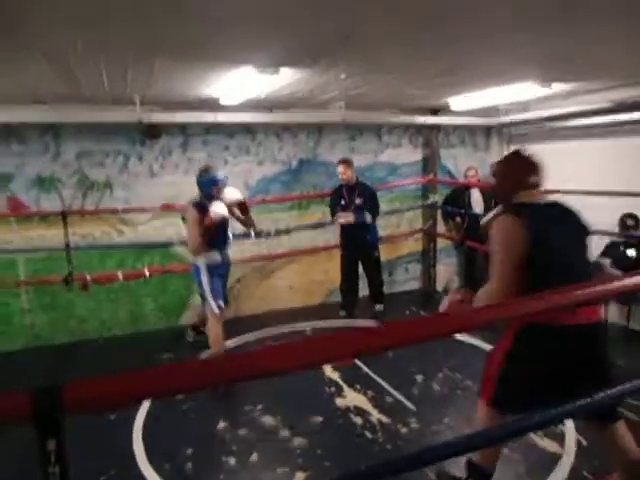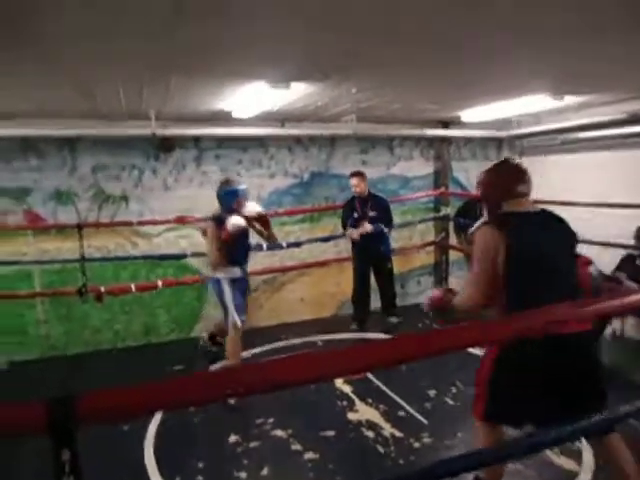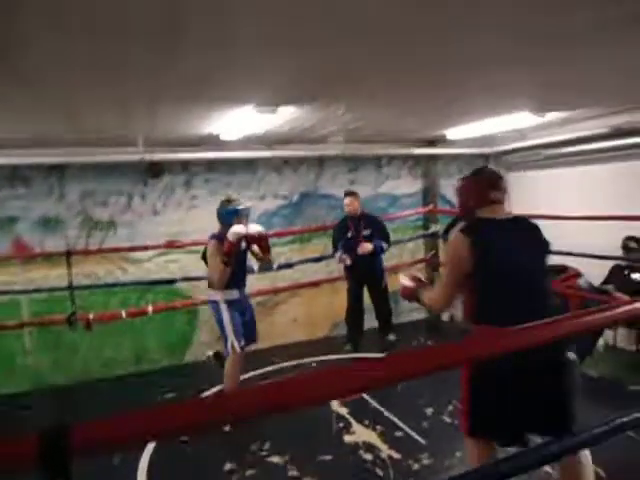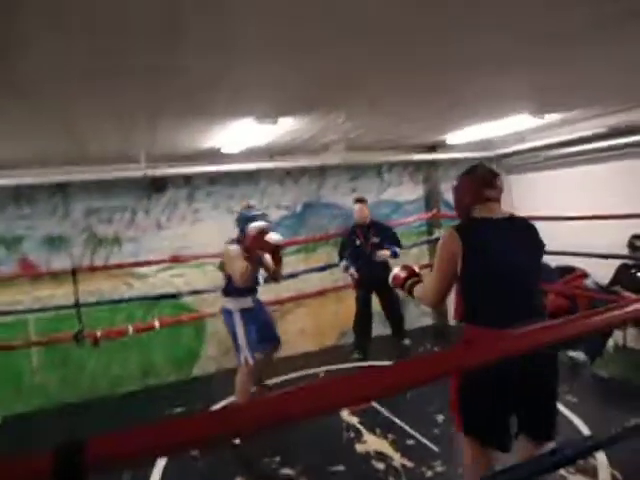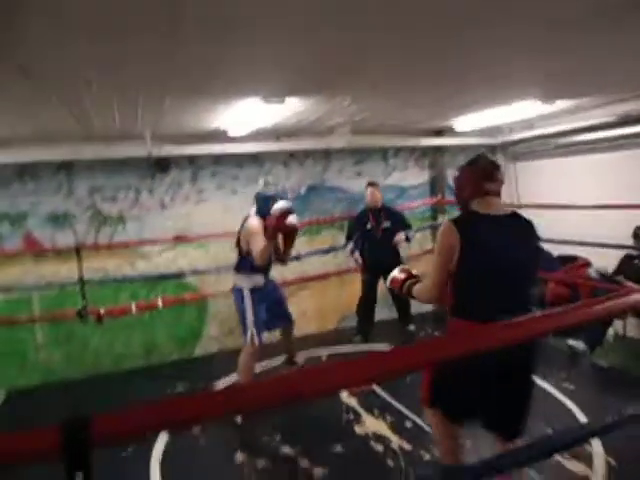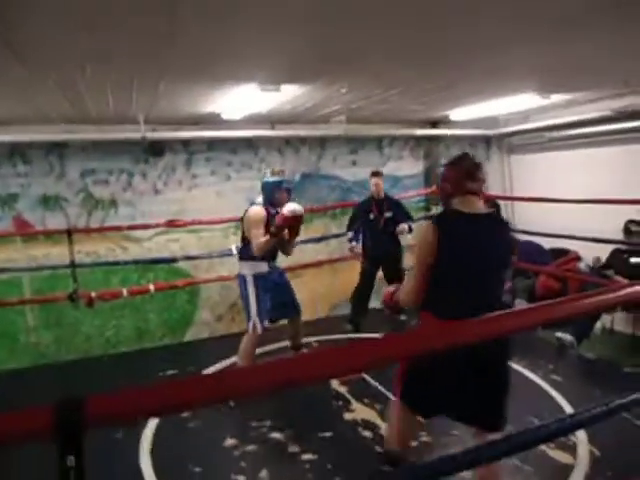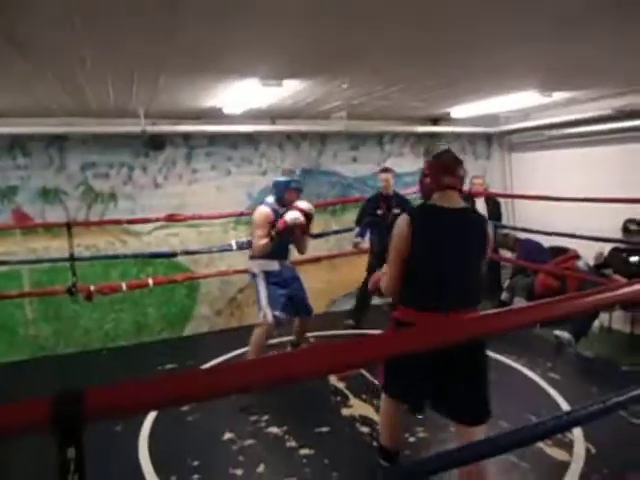
dt=0.1s
person 1, frame 1
left shoulder: (508, 222)
right shoulder: (570, 216)
left elbow: (499, 292)
left wrist: (464, 305)
left hip: (540, 328)
right hip: (587, 324)
left knee: (492, 400)
right knee: (603, 414)
person 1, frame 2
left shoulder: (491, 232)
right shoulder: (559, 225)
left elbow: (475, 297)
left wrist: (446, 301)
left hip: (526, 339)
right hip: (576, 334)
left knee: (487, 417)
person 1, frame 3
left shoulder: (464, 238)
right shoulder: (533, 232)
left elbow: (439, 302)
left wrist: (414, 291)
right hip: (547, 341)
left knee: (481, 435)
right knee: (560, 433)
person 1, frame 4
left shoulder: (457, 237)
right shoulder: (529, 232)
left elbow: (432, 296)
left wrist: (407, 282)
left knee: (476, 436)
right knee: (537, 435)
person 1, frame 5
left shoulder: (454, 230)
right shoulder: (527, 230)
left elbow: (431, 293)
left wrist: (402, 284)
left hip: (469, 340)
right hip: (518, 342)
left knee: (440, 409)
right knee: (506, 432)
person 1, frame 6
left shoulder: (433, 229)
right shoulder: (503, 230)
left elbow: (412, 296)
left wrist: (392, 296)
right hip: (490, 337)
left knee: (406, 397)
right knee: (487, 426)
person 1, frame 7
left shoulder: (410, 221)
right shoulder: (481, 225)
left elbow: (391, 283)
left wrist: (377, 282)
left hip: (414, 326)
left knee: (394, 392)
right knee: (471, 420)
person 2, frame 1
left shoulder: (224, 202)
right shoulder: (194, 210)
left elbow: (250, 225)
right elbow: (195, 249)
left wrist: (243, 207)
right wrist: (209, 225)
left hip: (221, 259)
right hip: (205, 264)
left knee: (216, 305)
right knee: (215, 311)
left ankle: (195, 329)
person 2, frame 2
left shoulder: (245, 215)
right shoulder: (215, 224)
left elbow: (271, 240)
right elbow: (214, 264)
left wrist: (263, 221)
right wrist: (226, 238)
left hip: (241, 274)
right hip: (225, 278)
left knee: (235, 319)
right knee: (237, 324)
left ankle: (213, 336)
person 2, frame 3
left shoulder: (244, 238)
right shoulder: (215, 244)
left elbow: (267, 263)
right elbow: (218, 282)
left wrist: (263, 244)
right wrist: (229, 249)
left hip: (239, 296)
right hip: (224, 300)
left knee: (248, 339)
right knee: (236, 351)
left ankle: (219, 356)
person 2, frame 4
left shoulder: (259, 246)
right shoulder: (234, 249)
left elbow: (275, 276)
right elbow: (243, 281)
left wrist: (275, 254)
right wrist: (252, 250)
left hip: (253, 303)
right hip: (237, 309)
left knee: (272, 344)
right knee: (249, 363)
left ankle: (258, 379)
person 2, frame 5
left shoulder: (269, 224)
right shoulder: (253, 224)
left elbow: (281, 259)
right elbow: (260, 258)
left wrist: (289, 238)
right wrist: (275, 226)
left hip: (265, 282)
right hip: (249, 286)
left knee: (287, 323)
right knee: (253, 342)
left ankle: (291, 360)
person 2, frame 6
left shoulder: (276, 213)
right shoulder: (256, 213)
left elbow: (287, 250)
right elbow: (258, 250)
left wrist: (294, 228)
right wrist: (279, 226)
left hip: (271, 271)
right hip: (254, 275)
left knee: (294, 313)
right knee: (256, 329)
left ankle: (297, 348)
person 2, frame 7
left shoulder: (291, 212)
right shoulder: (265, 212)
left elbow: (302, 249)
right elbow: (257, 250)
left wrist: (305, 228)
right wrist: (279, 232)
left hip: (285, 269)
right hip: (266, 272)
left knee: (305, 314)
right knee: (269, 322)
left ankle: (296, 347)
person 3, frame 1
left shoulder: (367, 190)
right shoulder: (337, 193)
left elbow: (373, 215)
right elbow: (335, 213)
left wrist: (354, 218)
right wrist: (339, 218)
left hip: (368, 239)
right hip: (348, 240)
left knee: (373, 272)
right knee: (348, 275)
left ankle: (378, 301)
right ankle: (347, 307)
person 3, frame 2
left shoulder: (380, 202)
right shoulder: (349, 205)
left elbow: (388, 226)
right elbow: (346, 227)
left wrist: (372, 228)
right wrist: (350, 233)
left hip: (380, 251)
right hip: (360, 252)
left knee: (386, 284)
right knee: (360, 287)
left ankle: (391, 314)
right ankle: (359, 320)
person 3, frame 3
left shoulder: (373, 221)
right shoulder: (342, 226)
left elbow: (385, 241)
right elbow: (337, 247)
left wrist: (372, 246)
right wrist: (342, 256)
left hip: (374, 269)
right hip: (354, 271)
left knee: (382, 302)
right knee: (354, 306)
left ankle: (387, 332)
right ankle: (353, 340)
person 3, frame 4
left shoulder: (382, 229)
right shoulder: (350, 234)
left elbow: (397, 246)
right elbow: (343, 256)
left wrist: (389, 252)
right wrist: (348, 268)
left hip: (383, 276)
right hip: (362, 280)
left knee: (393, 309)
right knee: (362, 314)
left ankle: (401, 337)
right ankle: (360, 349)
person 3, frame 5
left shoulder: (392, 213)
right shoulder: (360, 217)
left elbow: (407, 229)
right elbow: (351, 238)
left wrist: (404, 236)
right wrist: (355, 253)
left hip: (392, 261)
right hip: (370, 264)
left knee: (400, 294)
right knee: (367, 298)
left ankle: (406, 322)
right ankle: (362, 332)
person 3, frame 6
left shoulder: (394, 204)
right shoulder: (363, 206)
left elbow: (408, 220)
right elbow: (352, 226)
left wrist: (406, 227)
right wrist: (353, 242)
left hip: (392, 251)
right hip: (370, 253)
left knee: (397, 283)
right knee: (364, 286)
right ankle: (354, 320)
person 3, frame 7
left shoulder: (402, 201)
right shoulder: (372, 202)
right elbow: (361, 222)
right wrist: (359, 238)
right hip: (377, 248)
right knee: (369, 281)
right ankle: (356, 316)
